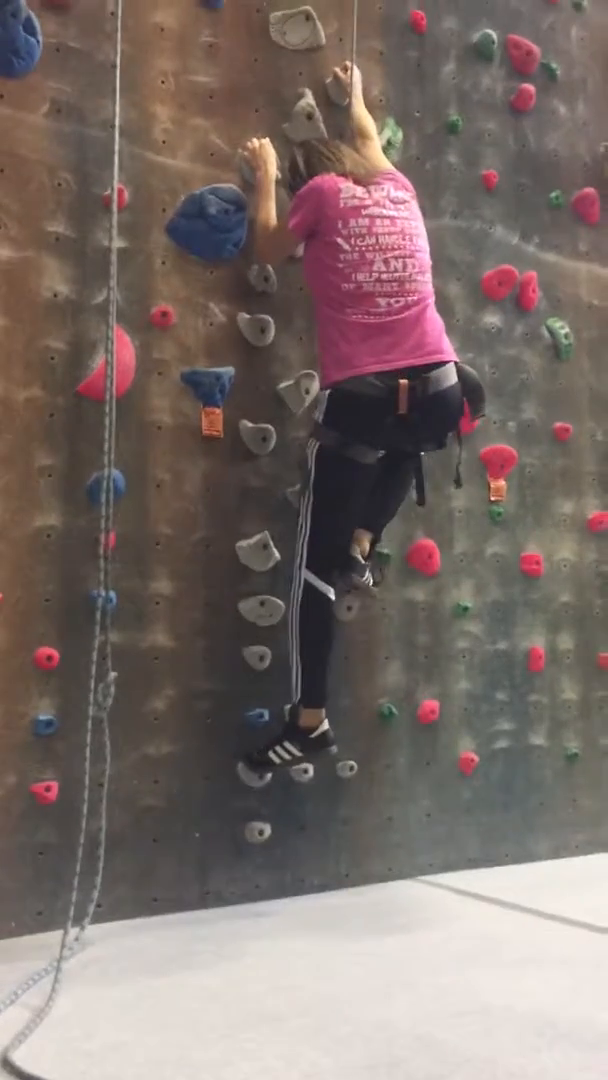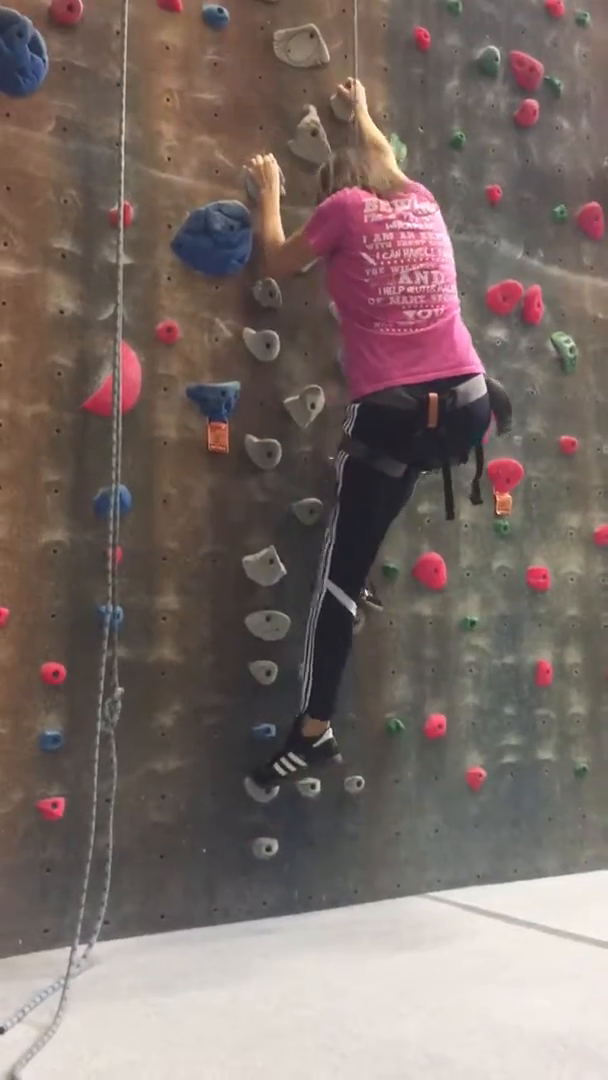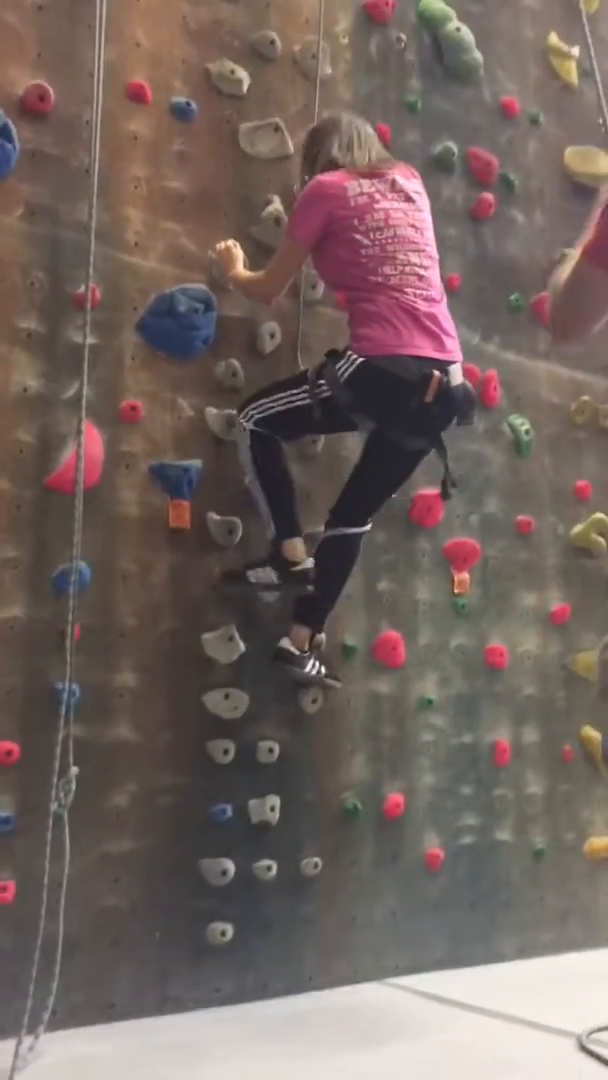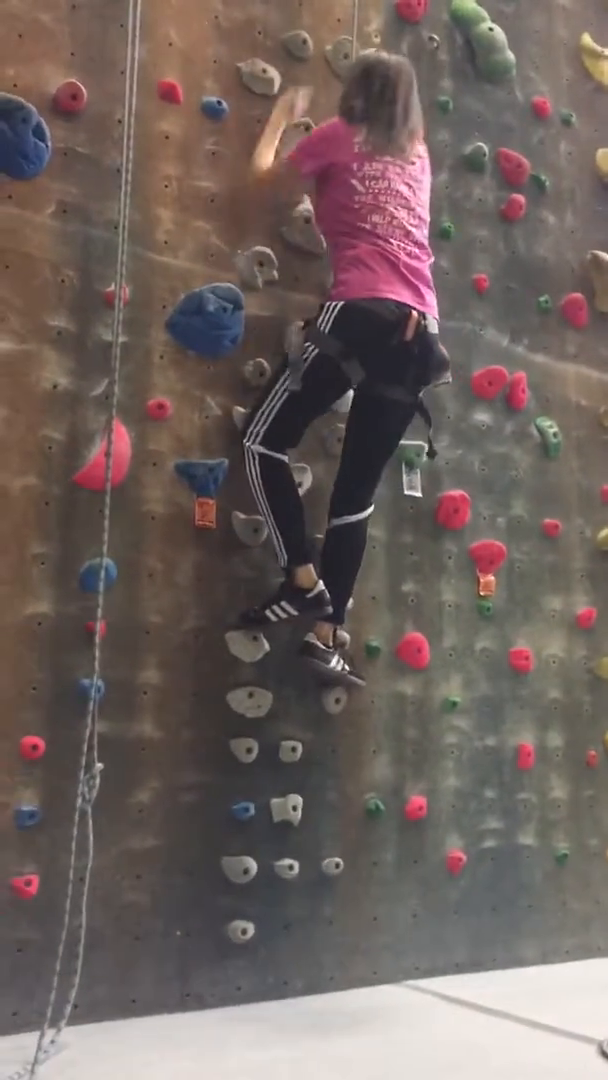
dt=0.7s
person 1, frame 1
left shoulder: (322, 193)
right shoulder: (399, 189)
left elbow: (268, 249)
right elbow: (370, 141)
left wrist: (264, 175)
right wrist: (355, 93)
left hip: (359, 397)
right hip: (436, 390)
left knee: (313, 564)
right knee: (405, 441)
left ankle: (309, 722)
right ankle: (362, 545)
person 1, frame 2
left shoulder: (345, 205)
right shoulder: (422, 202)
left elbow: (278, 263)
right elbow: (382, 156)
left wrist: (269, 193)
right wrist: (361, 111)
left hip: (390, 410)
right hip: (465, 402)
left knee: (337, 576)
right knee: (399, 465)
left ankle: (312, 730)
right ankle: (361, 574)
person 1, frame 3
left shoulder: (327, 189)
right shoulder: (410, 183)
left elbow: (270, 289)
left wrist: (234, 271)
left hip: (380, 371)
right hip: (442, 381)
left knee: (255, 423)
right knee: (353, 516)
left ankle: (291, 556)
right ankle: (304, 641)
person 1, frame 4
left shoulder: (337, 137)
right shoulder: (417, 155)
left elbow: (265, 171)
left wrist: (279, 117)
left hip: (360, 317)
right hip: (418, 331)
left knee: (263, 440)
right knee: (357, 491)
left ankle: (304, 583)
right ankle: (328, 633)
